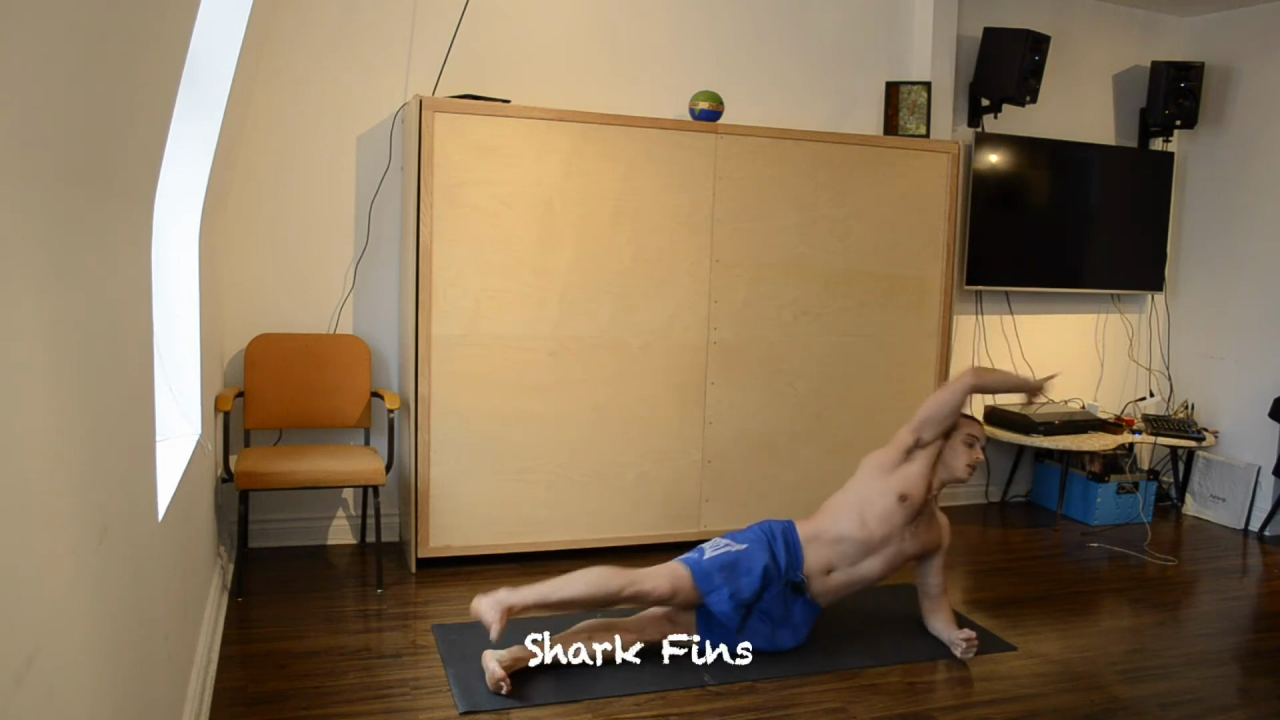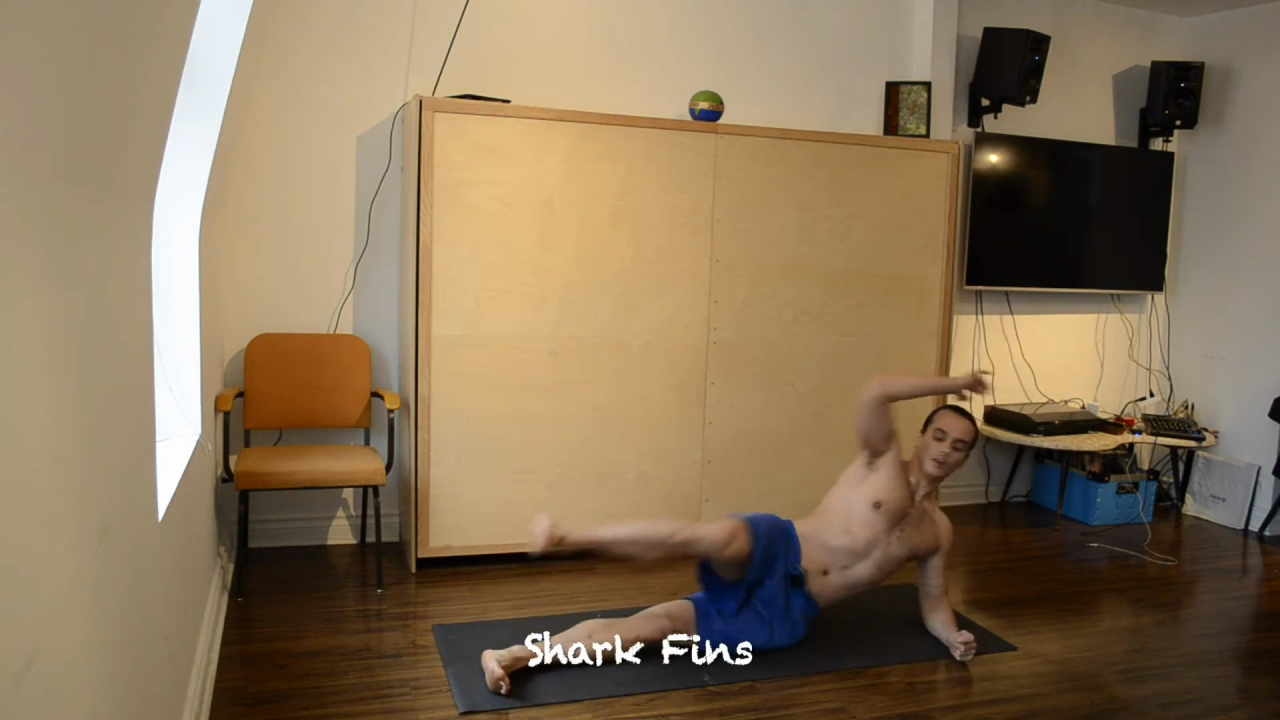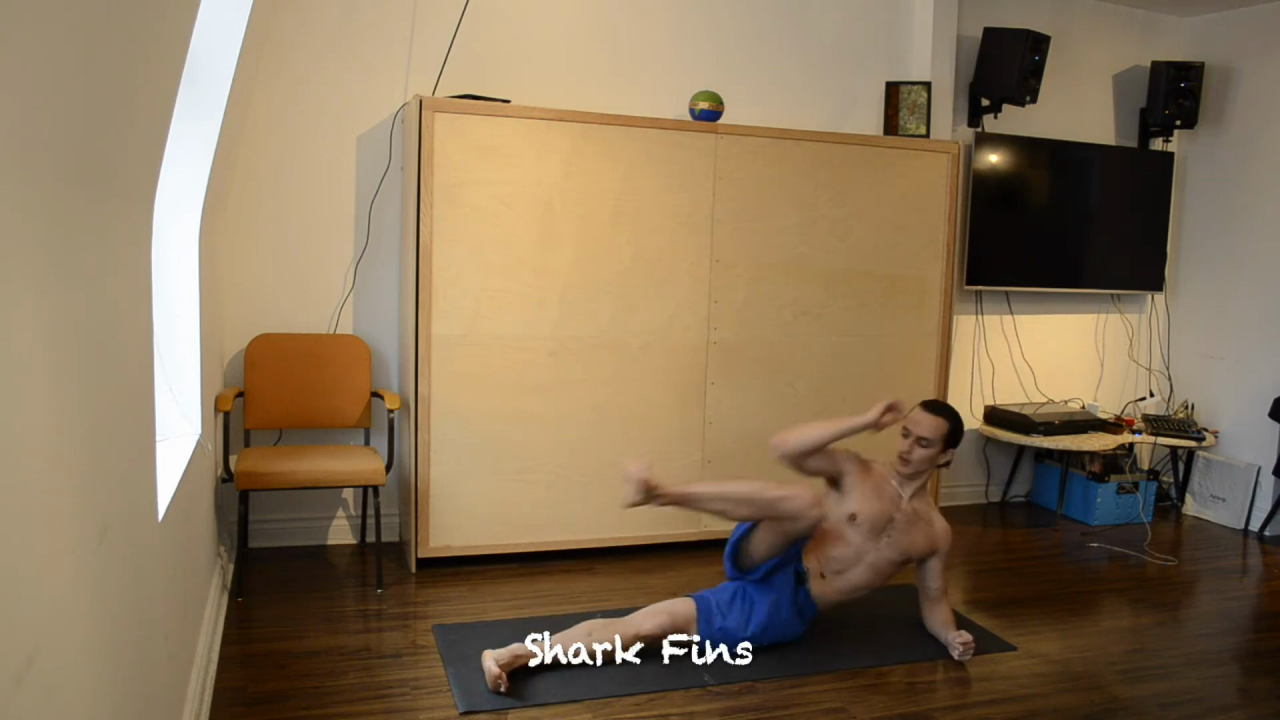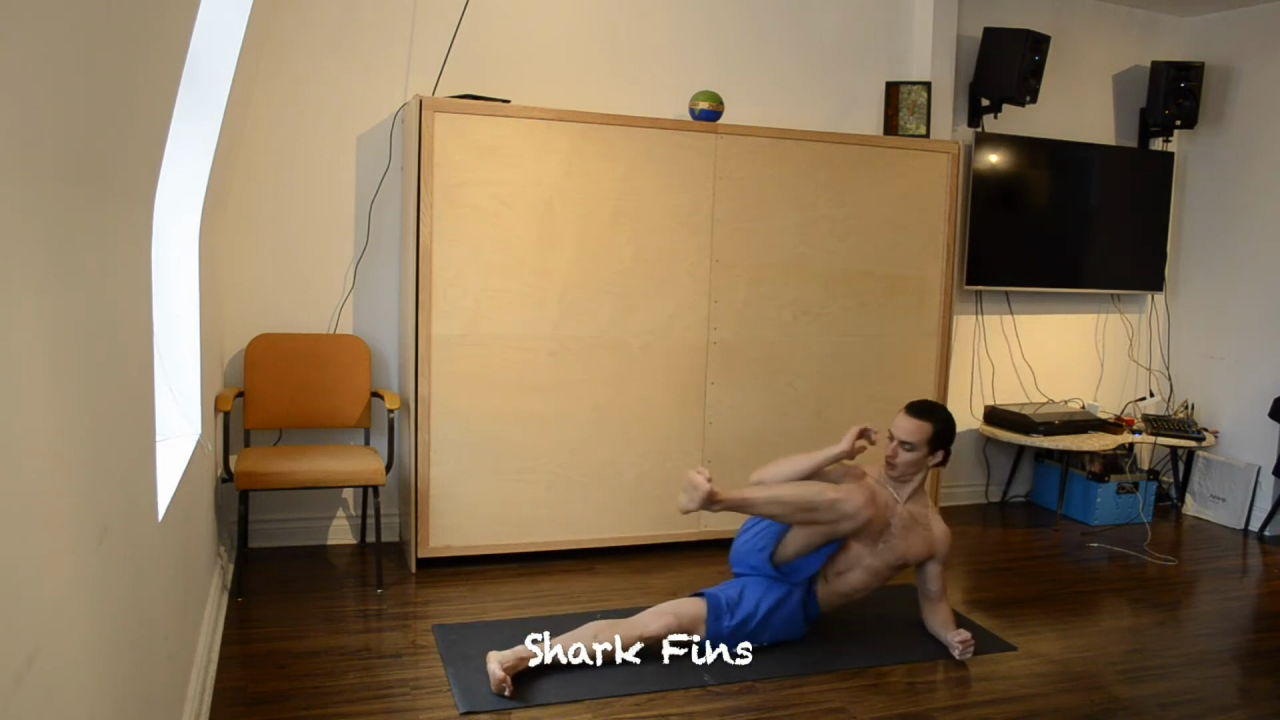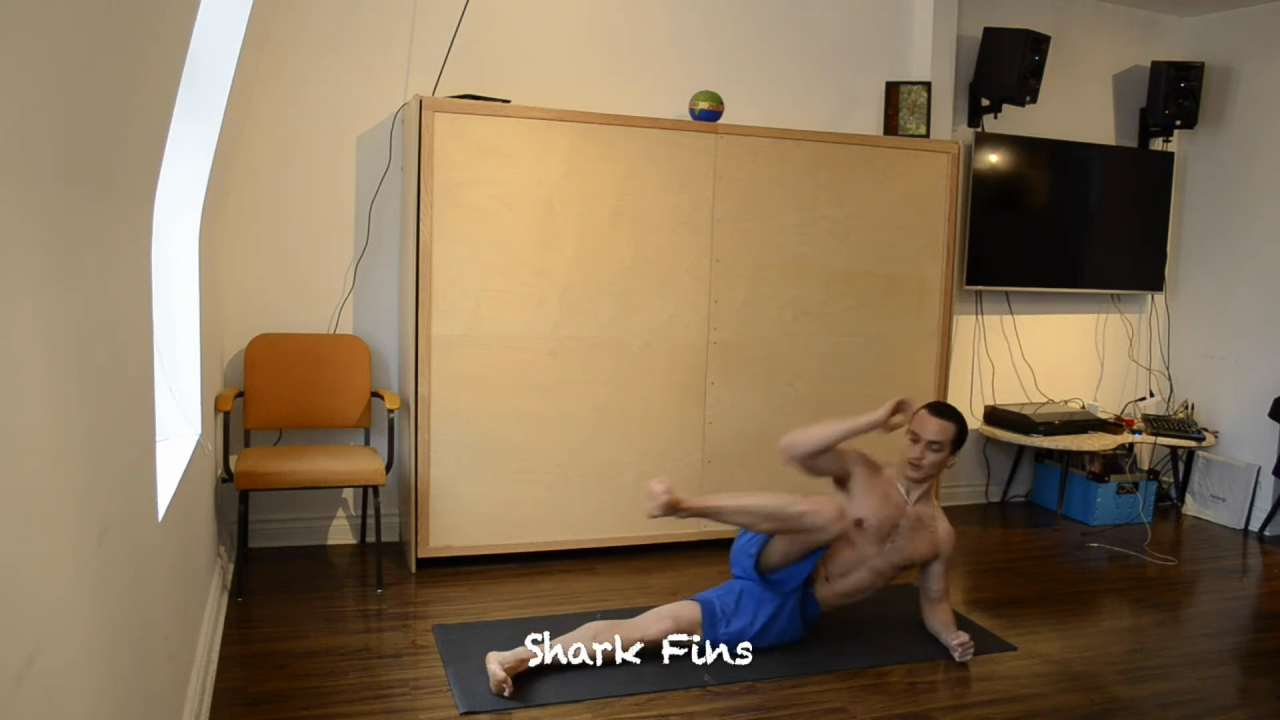
dt=0.2s
person 1, frame 1
left shoulder: (936, 533)
right shoulder: (909, 455)
left elbow: (933, 601)
right elbow: (964, 381)
left wrist: (951, 634)
right wrist: (1024, 383)
left hip: (790, 615)
right hip: (771, 557)
left knee: (665, 626)
right knee: (653, 586)
left ankle: (518, 655)
right ankle: (510, 598)
person 1, frame 2
left shoulder: (937, 532)
right shoulder: (883, 460)
left elbow: (934, 602)
right elbow: (875, 392)
left wrist: (953, 635)
right wrist: (953, 384)
left hip: (790, 614)
right hip: (767, 555)
left knee: (660, 625)
right knee: (720, 538)
left ankle: (520, 655)
right ankle: (568, 538)
person 1, frame 3
left shoulder: (935, 533)
right shoulder: (857, 472)
left elbow: (934, 601)
right elbow: (784, 447)
left wrist: (952, 635)
right wrist: (865, 421)
left hip: (789, 613)
right hip: (770, 567)
left knee: (662, 623)
right knee: (806, 502)
left ankle: (519, 655)
person 1, frame 4
left shoulder: (935, 534)
right shoulder: (855, 479)
left elbow: (933, 602)
right elbow: (761, 480)
left wrist: (951, 635)
right wrist: (840, 450)
left hip: (791, 611)
right hip: (770, 563)
left knee: (663, 624)
right knee: (856, 504)
left ankle: (524, 657)
person 1, frame 5
left shoulder: (939, 535)
right shoulder: (865, 471)
left elbow: (934, 602)
right elbow: (792, 446)
left wrist: (951, 636)
right wrist: (872, 420)
left hip: (791, 614)
right hip: (767, 568)
left knee: (664, 626)
right knee: (829, 512)
left ankle: (524, 658)
